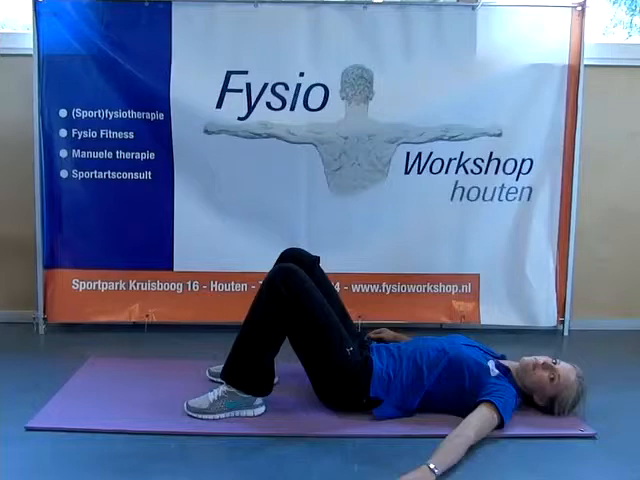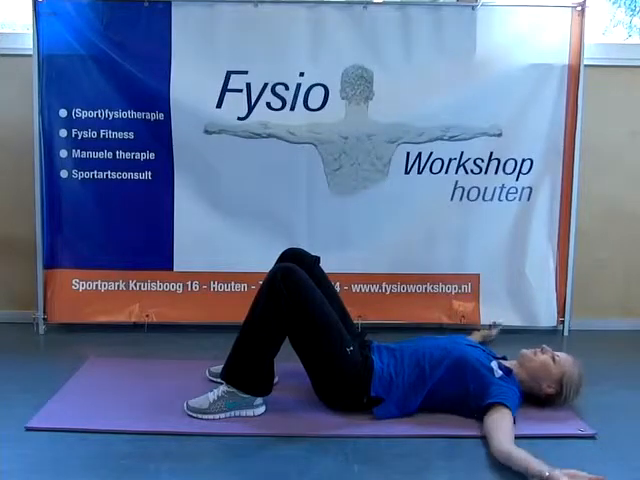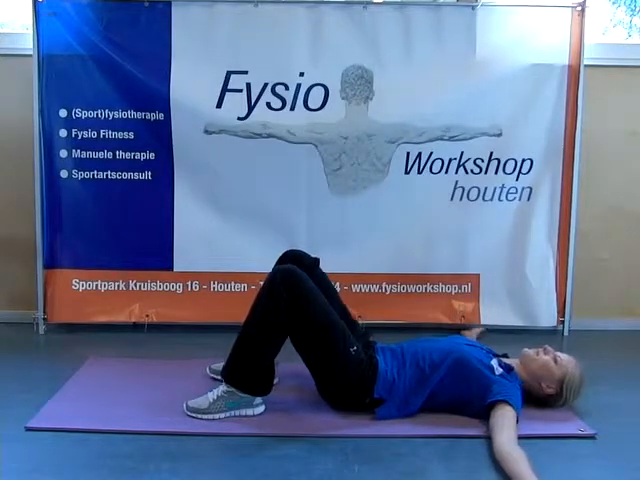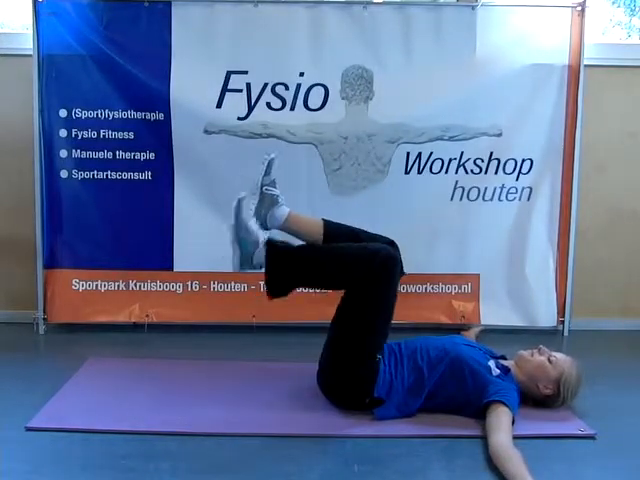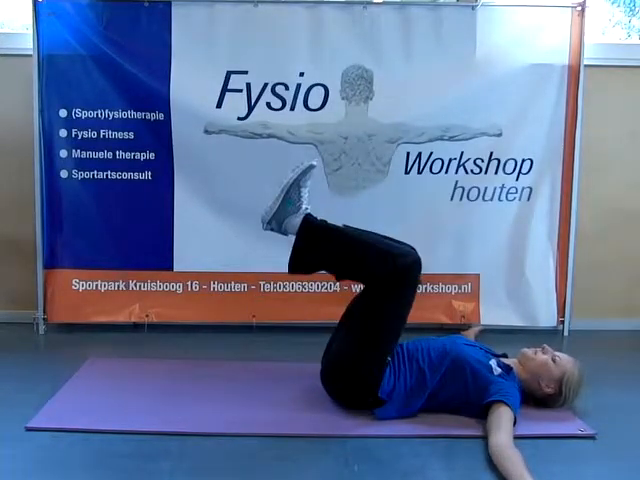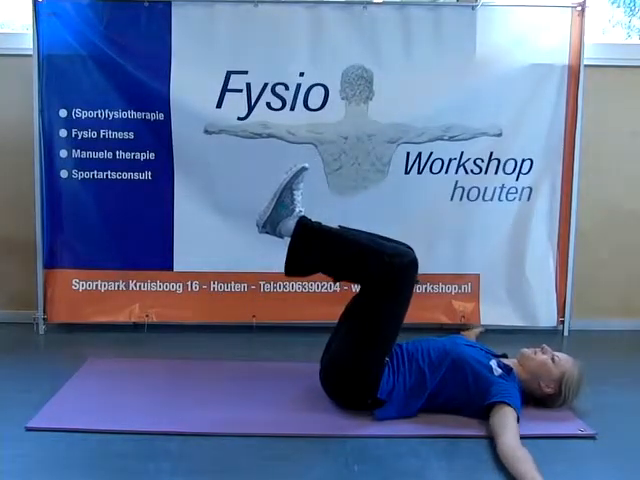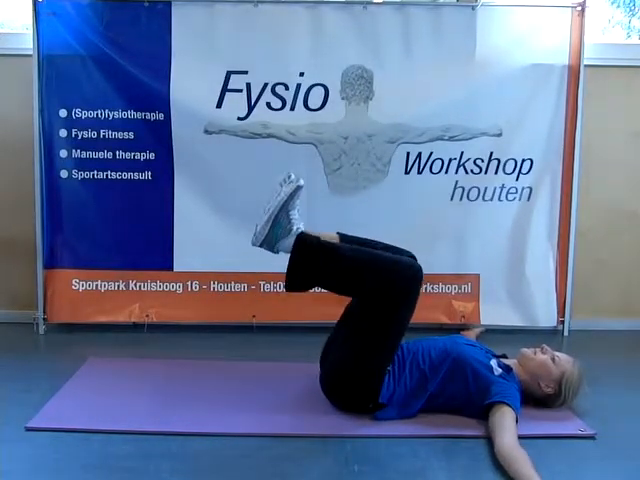
dt=0.7s
person 1, frame 1
left shoulder: (503, 392)
right shoulder: (495, 359)
left elbow: (467, 434)
right wrist: (400, 338)
left hip: (356, 382)
right hip: (366, 353)
left knee: (285, 280)
right knee: (296, 258)
left ankle: (243, 391)
right ankle: (250, 368)
person 1, frame 2
left shoulder: (503, 390)
right shoulder: (496, 363)
left elbow: (502, 445)
right wrist: (475, 338)
left hip: (356, 382)
right hip: (366, 355)
left knee: (285, 279)
right knee: (296, 259)
left ankle: (243, 392)
right ankle: (248, 367)
person 1, frame 3
left shoulder: (507, 388)
right shoulder: (495, 361)
left elbow: (505, 444)
right wrist: (467, 338)
left hip: (359, 383)
right hip: (368, 354)
left knee: (286, 283)
right knee: (295, 261)
left ankle: (243, 391)
right ankle: (250, 365)
person 1, frame 4
left shoulder: (504, 390)
right shoulder: (492, 361)
left elbow: (500, 443)
left hip: (355, 384)
right hip: (372, 368)
left knee: (380, 260)
right knee: (383, 251)
left ankle: (261, 252)
right ankle: (277, 215)
person 1, frame 5
left shoulder: (506, 389)
right shoulder: (495, 360)
left elbow: (500, 442)
left hip: (358, 381)
right hip: (373, 368)
left knee: (402, 264)
right knee: (400, 260)
left ankle: (298, 222)
right ankle: (298, 220)
person 1, frame 6
left shoulder: (506, 389)
right shoulder: (493, 361)
left elbow: (509, 443)
left hip: (356, 381)
right hip: (359, 366)
left knee: (399, 264)
right knee: (397, 259)
left ankle: (293, 226)
right ankle: (292, 223)
person 1, frame 7
left shoulder: (505, 389)
right shoulder: (491, 360)
left elbow: (506, 443)
left hip: (355, 384)
left knee: (404, 274)
right knee: (400, 264)
left ankle: (293, 242)
right ankle: (292, 235)
person 2, frame 1
left shoulder: (324, 132)
right shoulder: (390, 132)
left elbow: (268, 129)
right elbow: (443, 131)
left wrist: (219, 127)
right wrist: (487, 130)
person 2, frame 2
left shoulder: (324, 132)
right shoulder: (389, 132)
left elbow: (268, 129)
right elbow: (443, 132)
left wrist: (220, 127)
right wrist: (487, 130)
person 2, frame 3
left shoulder: (324, 133)
right shoulder: (390, 132)
left elbow: (267, 130)
right elbow: (444, 131)
left wrist: (220, 127)
right wrist: (485, 130)
person 2, frame 4
left shoulder: (324, 133)
right shoulder: (390, 132)
left elbow: (267, 130)
right elbow: (444, 132)
left wrist: (219, 127)
right wrist: (486, 130)
person 2, frame 5
left shoulder: (324, 133)
right shoulder: (390, 132)
left elbow: (268, 129)
right elbow: (443, 131)
left wrist: (221, 127)
right wrist: (485, 131)
person 2, frame 6
left shoulder: (324, 133)
right shoulder: (389, 132)
left elbow: (268, 129)
right elbow: (443, 131)
left wrist: (221, 127)
right wrist: (485, 130)
person 2, frame 7
left shoulder: (324, 133)
right shoulder: (389, 133)
left elbow: (268, 130)
right elbow: (442, 131)
left wrist: (220, 127)
right wrist: (485, 131)
